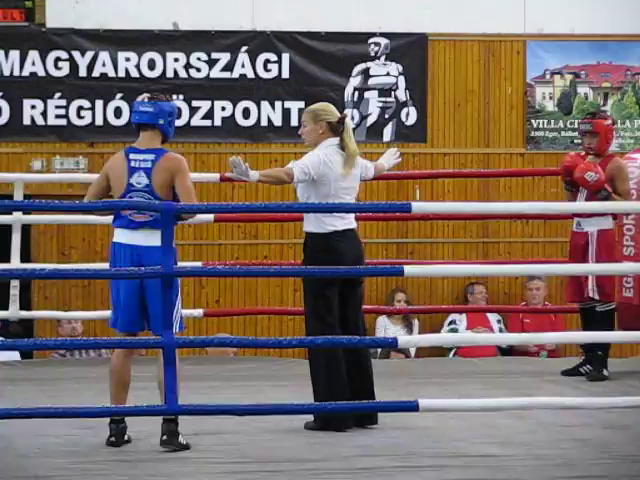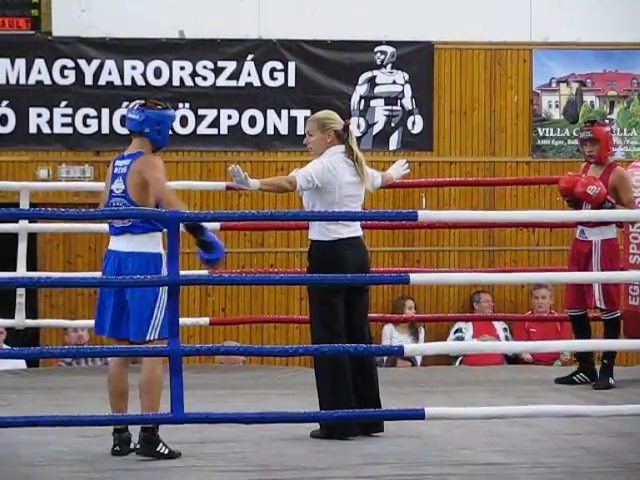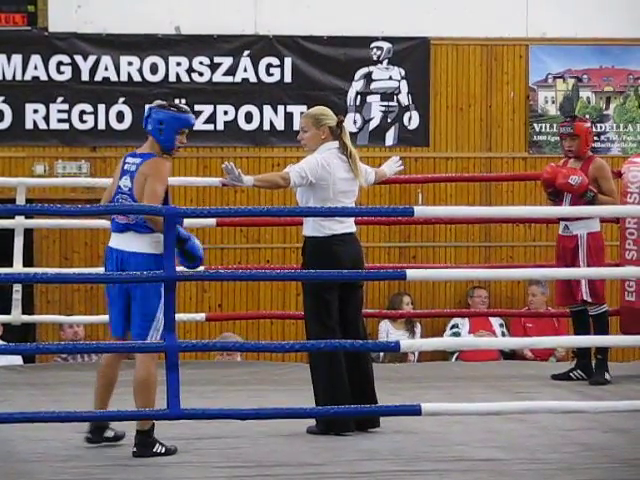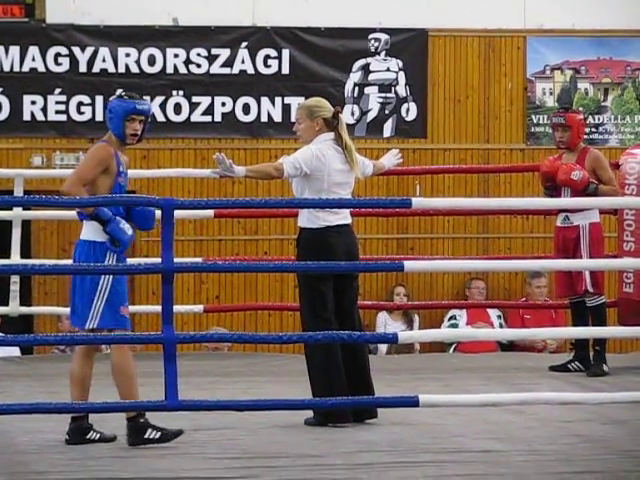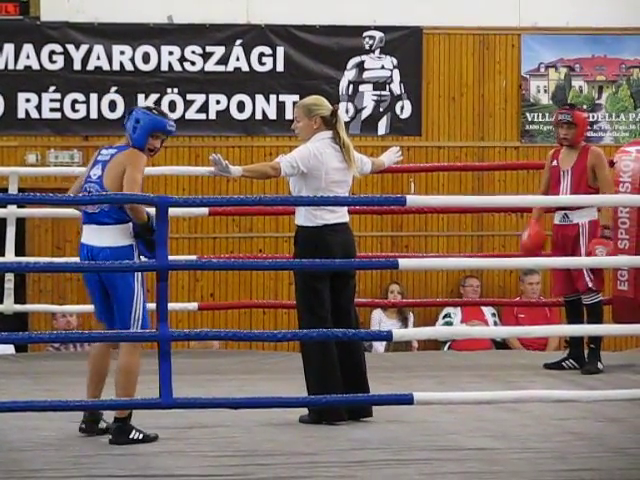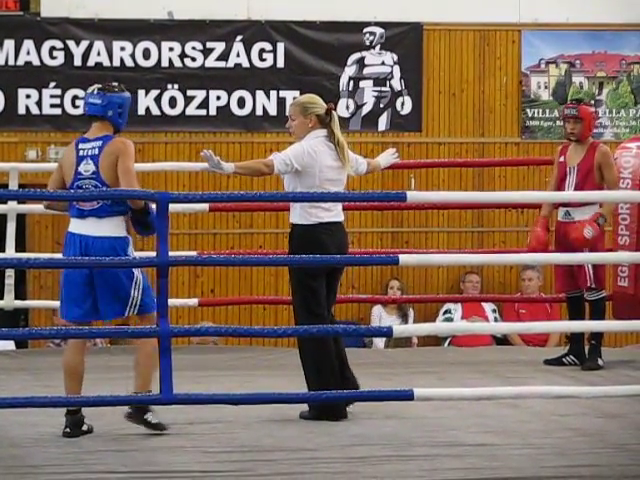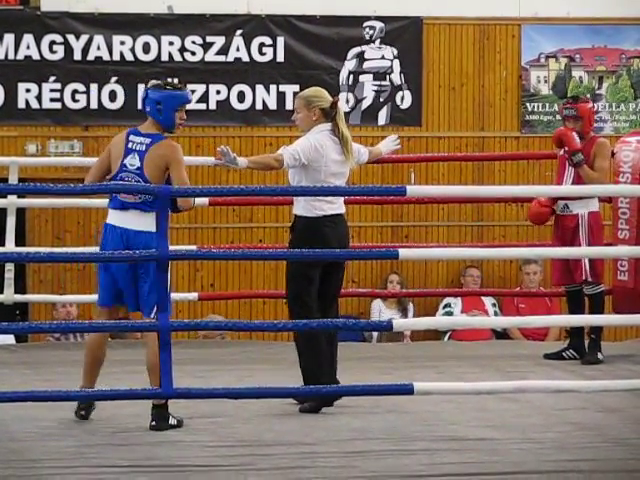
dt=0.7s
person 1, frame 1
left shoulder: (116, 160)
right shoulder: (173, 161)
left elbow: (89, 203)
right elbow: (188, 209)
left hip: (124, 250)
right hip: (157, 253)
left knee: (124, 341)
left ankle: (117, 426)
right ankle: (169, 427)
person 1, frame 2
left shoulder: (116, 164)
right shoulder: (150, 163)
left elbow: (103, 211)
right elbow: (168, 201)
right wrist: (201, 231)
left hip: (115, 256)
right hip: (144, 259)
left knee: (121, 349)
right knee: (153, 349)
left ankle: (120, 435)
right ankle: (148, 436)
person 1, frame 3
left shoulder: (126, 162)
right shoulder: (159, 165)
left elbow: (106, 206)
right elbow: (151, 211)
right wrist: (181, 238)
left hip: (116, 254)
right hip: (146, 259)
left knee: (120, 343)
right knee: (149, 350)
left ankle: (98, 421)
right ankle: (145, 436)
person 1, frame 4
left shoulder: (120, 159)
right shoulder: (103, 151)
right elbow: (70, 188)
left wrist: (129, 213)
right wrist: (105, 218)
left hip: (99, 248)
right hip: (101, 250)
left knee: (88, 340)
right knee: (118, 335)
left ankle: (78, 425)
right ankle: (137, 423)
person 1, frame 5
left shoulder: (100, 155)
right shoulder: (134, 157)
left elbow: (71, 198)
right elbow: (132, 201)
right wrist: (148, 229)
left hip: (88, 247)
right hip: (118, 250)
left knee: (109, 332)
right knee: (132, 338)
left ankle: (92, 415)
right ankle: (122, 425)
person 1, frame 6
left shoulder: (70, 151)
right shoulder: (121, 146)
left elbow: (50, 201)
right elbow: (131, 192)
right wrist: (145, 213)
left hip: (76, 241)
right hip: (111, 243)
left knee: (76, 331)
right knee: (148, 319)
left ankle: (73, 417)
right ankle: (140, 403)
person 1, frame 7
left shoulder: (120, 140)
right shoulder: (169, 149)
left elbow: (90, 182)
right elbow: (186, 203)
right wrist: (175, 198)
left hip: (114, 232)
right hip: (147, 237)
left knee: (106, 314)
right knee: (156, 324)
left ankle: (85, 396)
right ankle: (160, 411)
person 2, frame 1
left shoulder: (319, 158)
right shoulder: (352, 159)
left elbow: (287, 175)
right elbow: (374, 169)
left wrist: (252, 176)
right wrist: (388, 160)
left hip: (323, 247)
right hip: (350, 245)
left knee: (323, 329)
right knee: (352, 326)
left ankle: (333, 415)
right ankle: (362, 409)
person 2, frame 2
left shoulder: (323, 166)
right shoulder: (357, 166)
left elbow: (290, 183)
right elbow: (382, 179)
left wrist: (253, 184)
right wrist: (396, 172)
left hip: (329, 255)
right hip: (356, 253)
left knee: (329, 337)
right knee: (358, 334)
left ankle: (338, 423)
right ankle: (367, 417)
person 2, frame 3
left shoulder: (318, 162)
right shoulder: (350, 162)
left elbow: (283, 179)
right elbow: (374, 175)
left wrist: (246, 180)
right wrist: (389, 169)
left hip: (323, 251)
right hip: (350, 248)
left knee: (324, 333)
right knee: (353, 328)
left ankle: (334, 419)
right ankle: (363, 413)
person 2, frame 4
left shoulder: (313, 153)
right shoulder: (346, 153)
left elbow: (277, 169)
right elbow: (372, 167)
left wrist: (238, 171)
right wrist: (387, 162)
left hip: (317, 242)
right hip: (345, 240)
left knee: (320, 323)
right knee: (348, 319)
left ankle: (332, 410)
right ankle: (360, 404)
person 2, frame 5
left shoulder: (310, 152)
right shoulder: (345, 152)
left elbow: (273, 169)
right elbow: (372, 164)
left wrist: (235, 171)
right wrist: (389, 159)
left hip: (315, 240)
right hip: (343, 238)
left knee: (316, 323)
right knee: (344, 319)
left ankle: (327, 408)
right ankle: (356, 403)
person 2, frame 6
left shoulder: (304, 150)
right shoulder: (339, 150)
left elbow: (266, 166)
right elbow: (368, 165)
left wrist: (227, 167)
right wrist: (385, 160)
left hip: (309, 238)
right hip: (336, 236)
left knee: (311, 319)
right knee: (323, 314)
left ankle: (327, 404)
right ankle: (343, 386)
person 2, frame 7
left shoulder: (311, 142)
right shoulder: (342, 142)
left elbow: (277, 160)
right elbow: (368, 153)
left wrist: (241, 162)
right wrist: (386, 147)
left hip: (312, 230)
right hip: (337, 229)
left knee: (302, 308)
right knee: (326, 309)
left ankle: (321, 386)
right ankle: (322, 387)
person 3, frame 1
left shoulder: (615, 165)
right shoulder: (580, 159)
left elbow: (627, 204)
left wrist: (602, 191)
right wrist: (568, 182)
left hip: (600, 232)
right hip: (578, 231)
left knee: (602, 295)
right knee: (583, 297)
left ankle: (601, 361)
right ankle: (589, 358)
person 3, frame 2
left shoulder: (617, 174)
right shoulder: (585, 169)
left wrist: (605, 202)
right wrist: (571, 199)
left hip: (604, 242)
right hip: (581, 240)
left knee: (608, 305)
right knee: (575, 306)
left ankle: (607, 369)
right ankle: (586, 367)
person 3, frame 3
left shoulder: (597, 165)
right shoulder: (563, 165)
left elbow: (614, 203)
left wrist: (587, 193)
right wrist: (551, 192)
left hip: (587, 235)
right hip: (565, 235)
left knee: (593, 298)
right knee: (573, 301)
left ankle: (601, 365)
right ankle: (583, 364)
person 3, frame 4
left shoulder: (593, 156)
right shoulder: (556, 160)
left elbow: (615, 191)
left wrist: (587, 185)
right wrist: (548, 185)
left hip: (586, 226)
right hip: (563, 227)
left knee: (592, 289)
right knee: (572, 293)
left ankle: (599, 356)
right ankle: (580, 355)
person 3, frame 5
left shoulder: (593, 154)
right shoulder: (553, 156)
left elbow: (607, 194)
right elbow: (544, 193)
left wrist: (605, 232)
right wrist: (534, 224)
left hip: (585, 225)
right hip: (560, 226)
left knee: (590, 289)
right knee: (568, 291)
left ankle: (594, 354)
right ankle: (575, 354)
person 3, frame 6
left shoulder: (601, 152)
right shoulder: (561, 152)
left elbow: (614, 192)
left wrist: (598, 221)
right wrist: (541, 222)
left hip: (587, 223)
right hip: (564, 223)
left knee: (593, 286)
right knee: (570, 288)
left ankle: (595, 350)
right ankle: (575, 349)
person 3, frame 7
left shoulder: (600, 144)
right shoulder: (563, 145)
left elbow: (598, 183)
left wrist: (576, 154)
left hip: (586, 215)
right hip: (563, 216)
left knee: (591, 279)
right knee: (569, 280)
left ankle: (595, 344)
right ankle: (576, 343)
